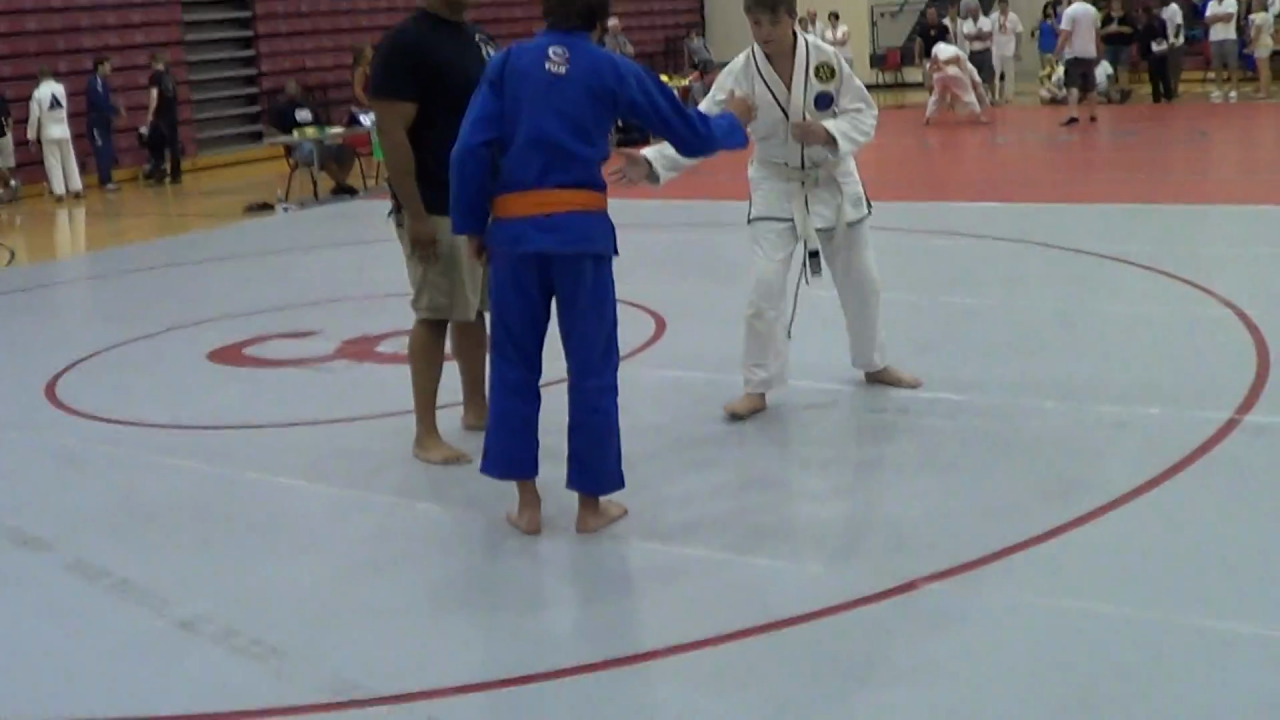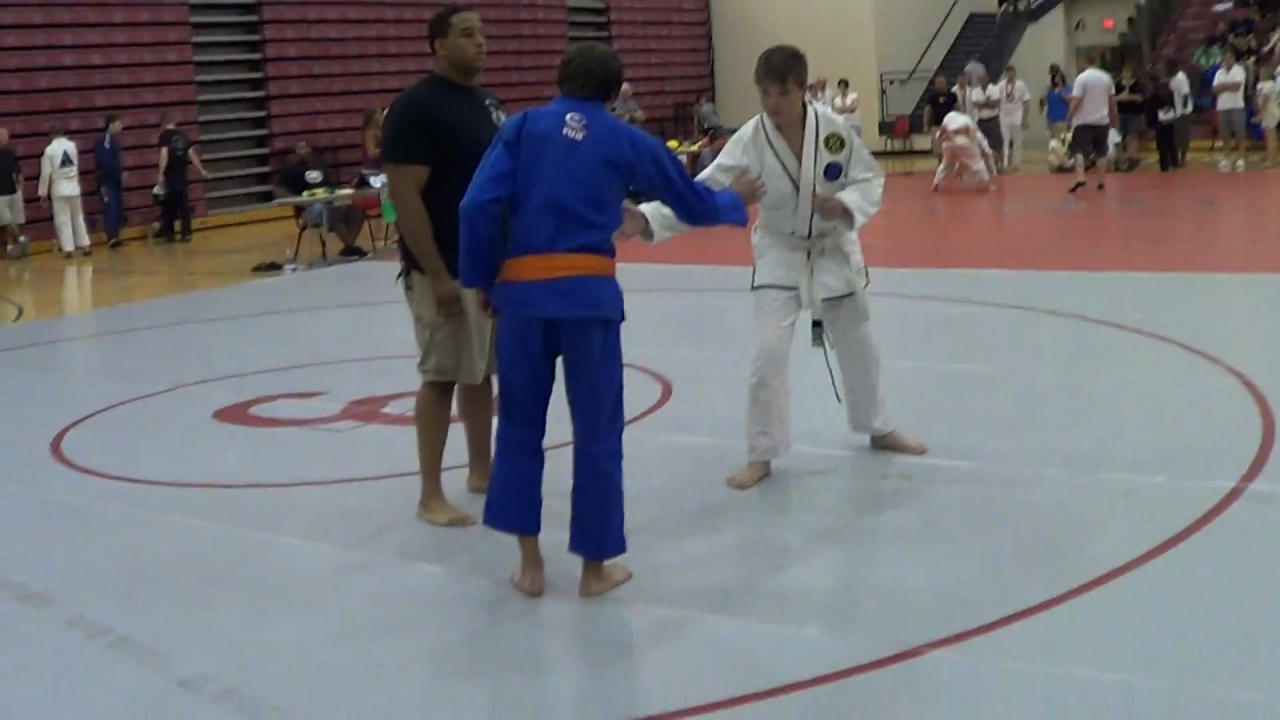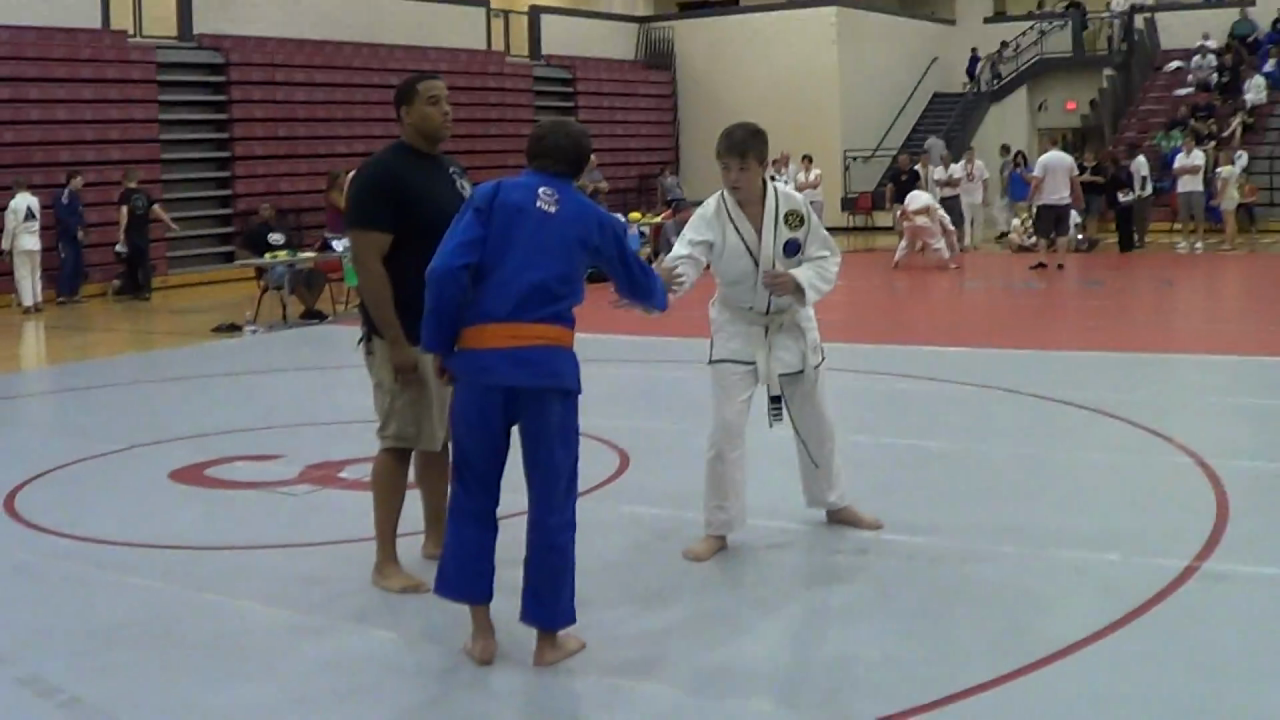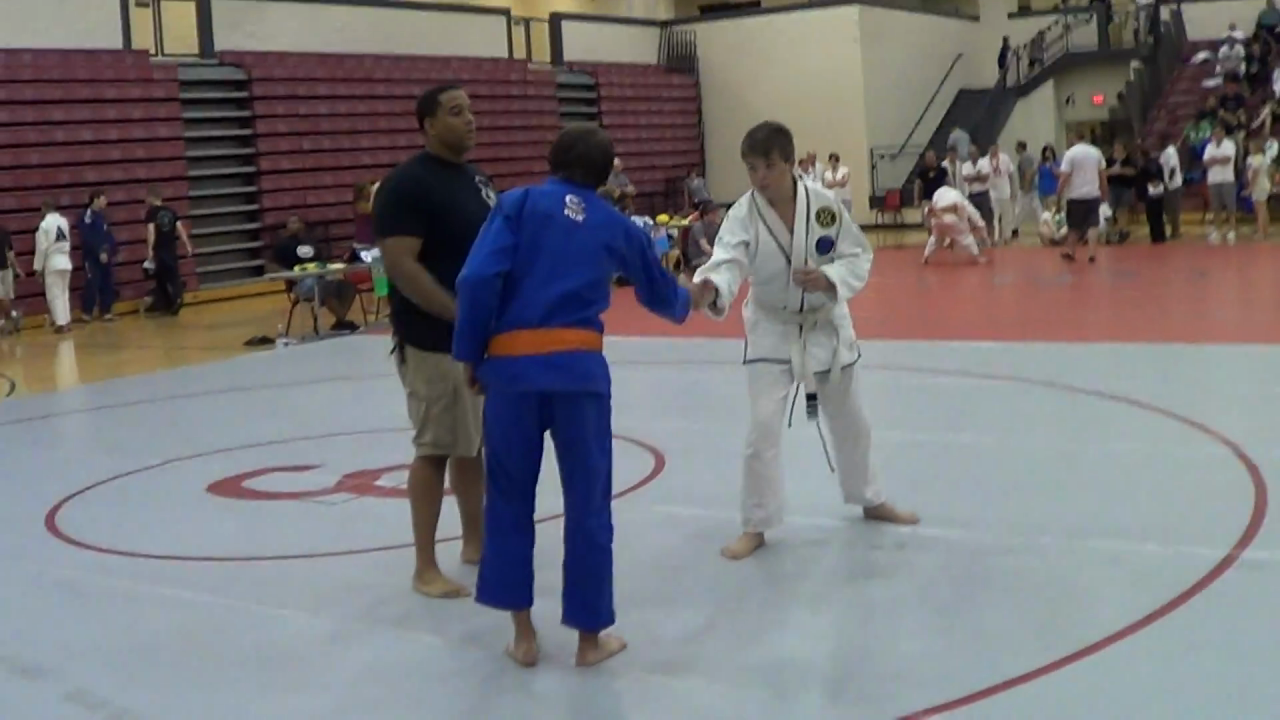
dt=0.2s
person 1, frame 1
left shoulder: (507, 63)
right shoulder: (613, 70)
left elbow: (470, 149)
right elbow: (690, 135)
left wrist: (473, 224)
right wrist: (732, 122)
left hip: (514, 229)
right hip: (580, 228)
left knee: (514, 364)
right knee: (592, 368)
left ankle: (526, 500)
right ankle: (592, 502)
person 1, frame 2
left shoulder: (522, 126)
right shoulder: (628, 140)
left elbow: (478, 205)
right elbow: (694, 206)
left wrist: (482, 279)
right wrist: (735, 200)
left hip: (522, 291)
right hip: (590, 292)
left knee: (520, 426)
right knee: (598, 432)
left ankle: (530, 563)
right ankle: (596, 566)
person 1, frame 3
left shoulder: (492, 194)
right shoulder: (593, 218)
left elbow: (447, 271)
right elbow: (637, 284)
left wrist: (440, 345)
right wrist: (660, 288)
left hip: (483, 359)
right hip: (549, 362)
left knee: (474, 493)
right knee: (552, 502)
left ankle: (481, 631)
right ankle: (549, 636)
person 1, frame 4
left shoulder: (517, 203)
right shoulder: (617, 226)
left elbow: (477, 280)
right elbow: (659, 294)
left wrist: (471, 354)
right wrist: (688, 300)
left hip: (512, 366)
right hip: (579, 367)
left knee: (509, 500)
right knee: (588, 504)
left ankle: (523, 634)
right ankle: (591, 636)
person 2, frame 1
left shoulder: (480, 38)
right shoulder: (406, 43)
right elbow: (392, 133)
right wrist: (414, 213)
right hip: (438, 208)
left knee: (473, 309)
right knee: (435, 315)
left ankle: (476, 409)
right ankle: (426, 433)
person 2, frame 2
left shoulder: (488, 104)
right shoulder: (416, 108)
right elbow: (405, 197)
right wrist: (437, 275)
right hip: (447, 272)
left knee: (480, 372)
right knee: (441, 378)
left ankle: (481, 470)
right ankle: (431, 495)
person 2, frame 3
left shoulder: (452, 171)
right shoulder: (381, 175)
right elbow: (367, 263)
right wrist: (396, 342)
right hip: (408, 339)
left knee: (439, 440)
right knee: (399, 444)
left ankle: (437, 538)
right ankle: (386, 562)
person 2, frame 4
left shoulder: (477, 179)
right shoulder: (407, 185)
right elbow: (401, 266)
right wrist: (458, 312)
right hip: (436, 345)
left knee: (474, 445)
right knee: (435, 450)
left ankle: (475, 542)
right ankle: (425, 567)
person 3, frame 1
left shoulder: (825, 58)
right shoulder: (740, 74)
left elbow: (864, 113)
left wrist: (828, 133)
right wrist: (652, 161)
left hip: (833, 182)
right hip: (776, 187)
left knee: (860, 281)
right knee: (765, 289)
left ankle: (873, 364)
right ankle: (756, 388)
person 3, frame 2
left shoulder: (833, 127)
right shoulder: (749, 141)
left elbow: (871, 180)
left wrist: (845, 205)
right wrist: (647, 218)
left hip: (835, 251)
right hip: (780, 256)
left knee: (859, 348)
right knee: (769, 357)
left ankle: (879, 429)
right ankle: (761, 456)
person 3, frame 3
left shoulder: (794, 205)
right shoulder: (710, 216)
left elbow: (825, 258)
right elbow: (681, 262)
left wrist: (798, 282)
left hip: (791, 327)
right hip: (738, 332)
left knee: (813, 423)
right knee: (727, 431)
left ankle: (833, 503)
right ankle: (718, 529)
person 3, frame 4
left shoulder: (824, 203)
right shoulder: (743, 216)
left elbow: (859, 255)
right elbow: (726, 263)
left wrist: (829, 279)
right wrist: (710, 289)
left hip: (826, 324)
right hip: (772, 330)
left knee: (850, 422)
right knee: (763, 430)
left ankle: (870, 500)
right ankle: (755, 526)
